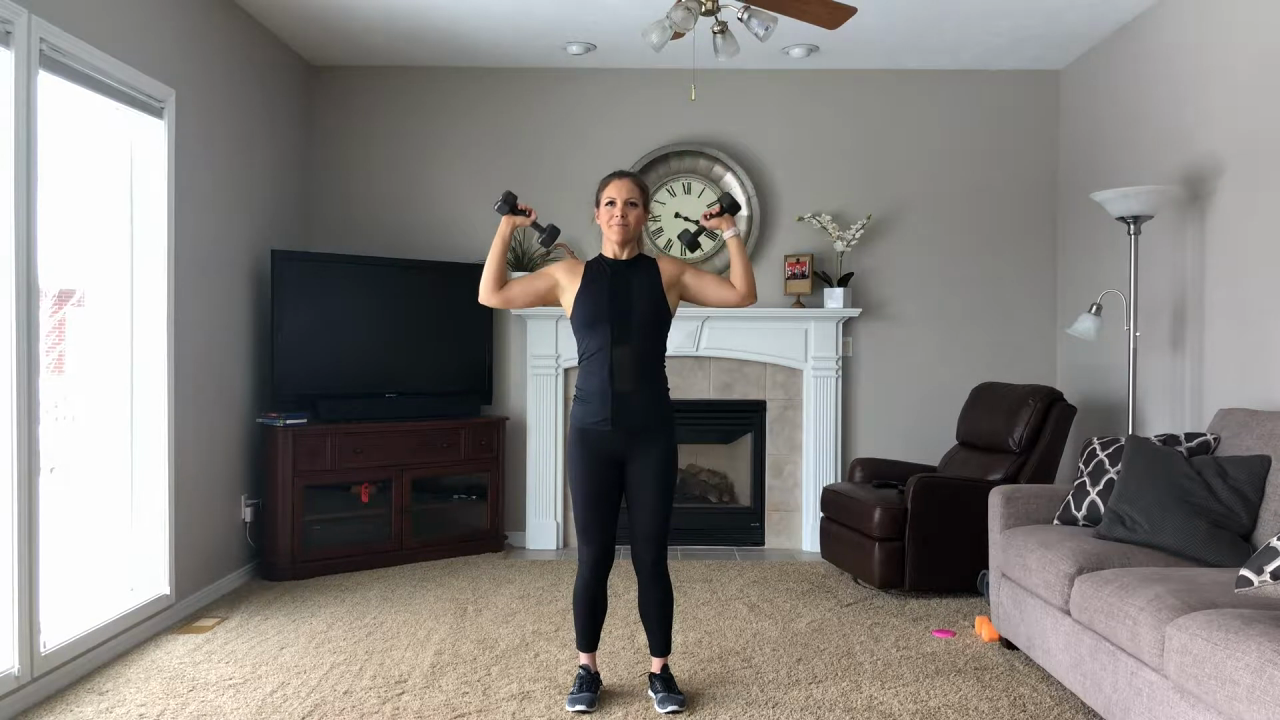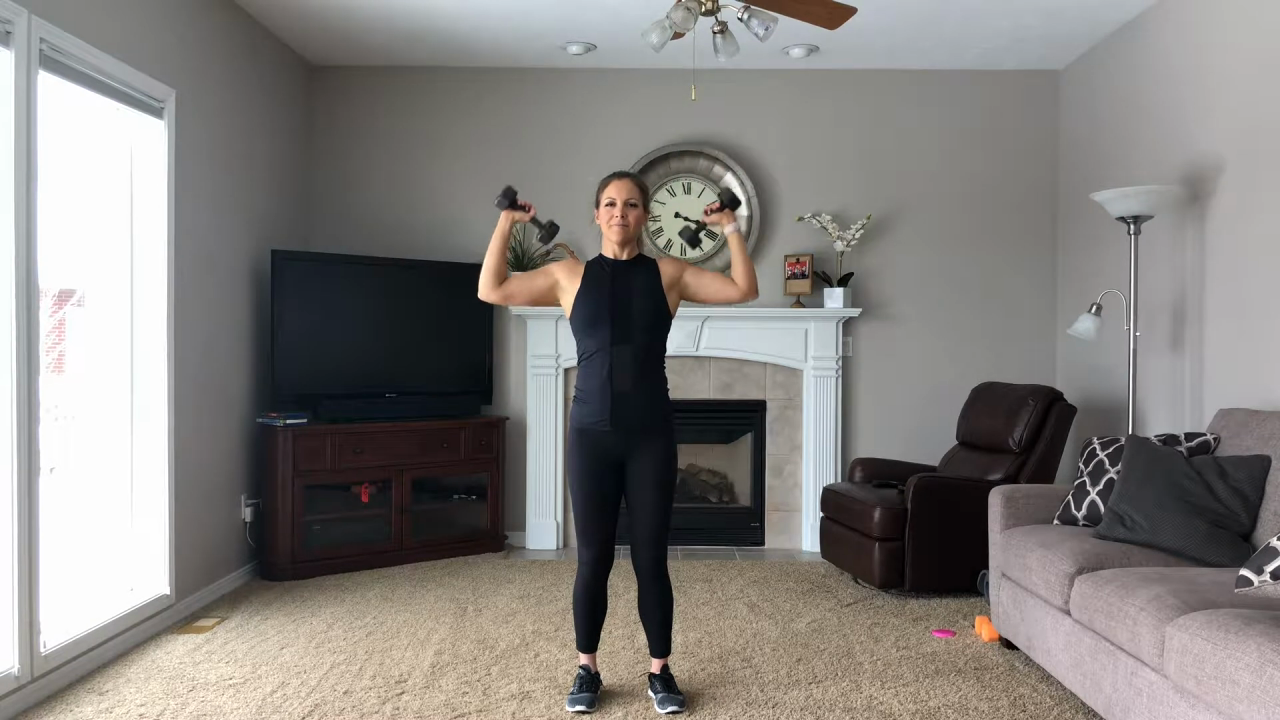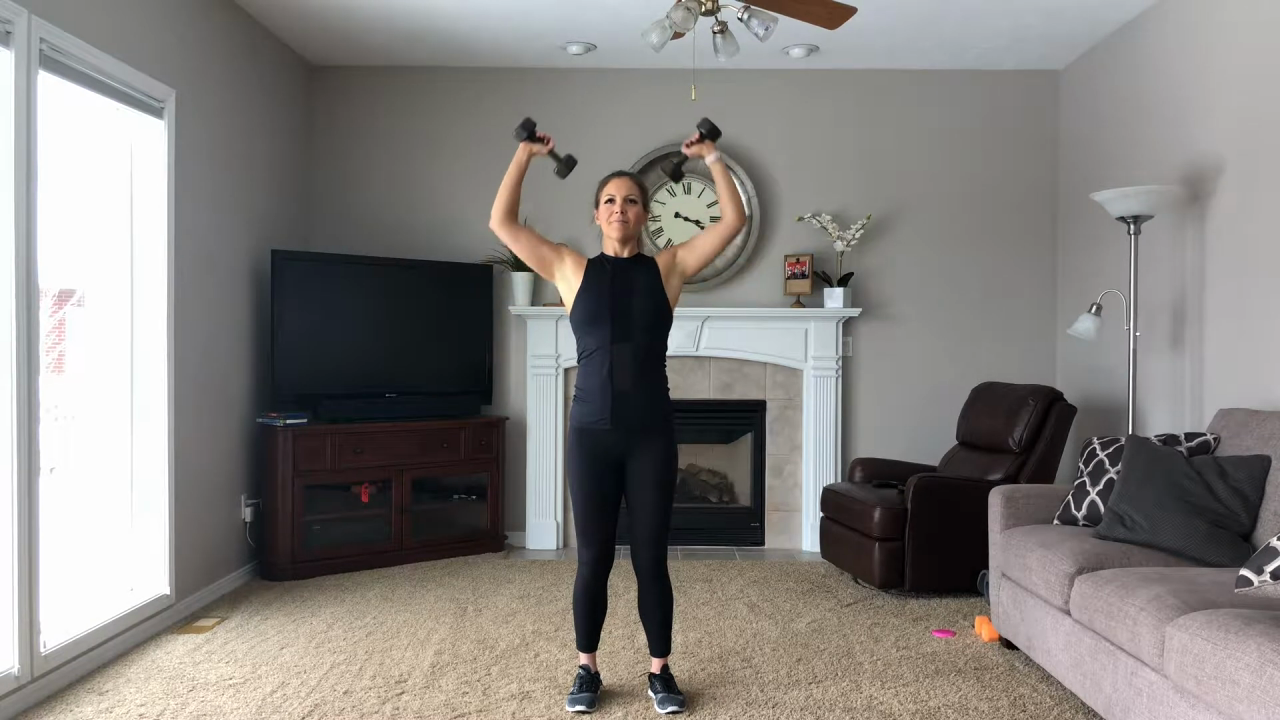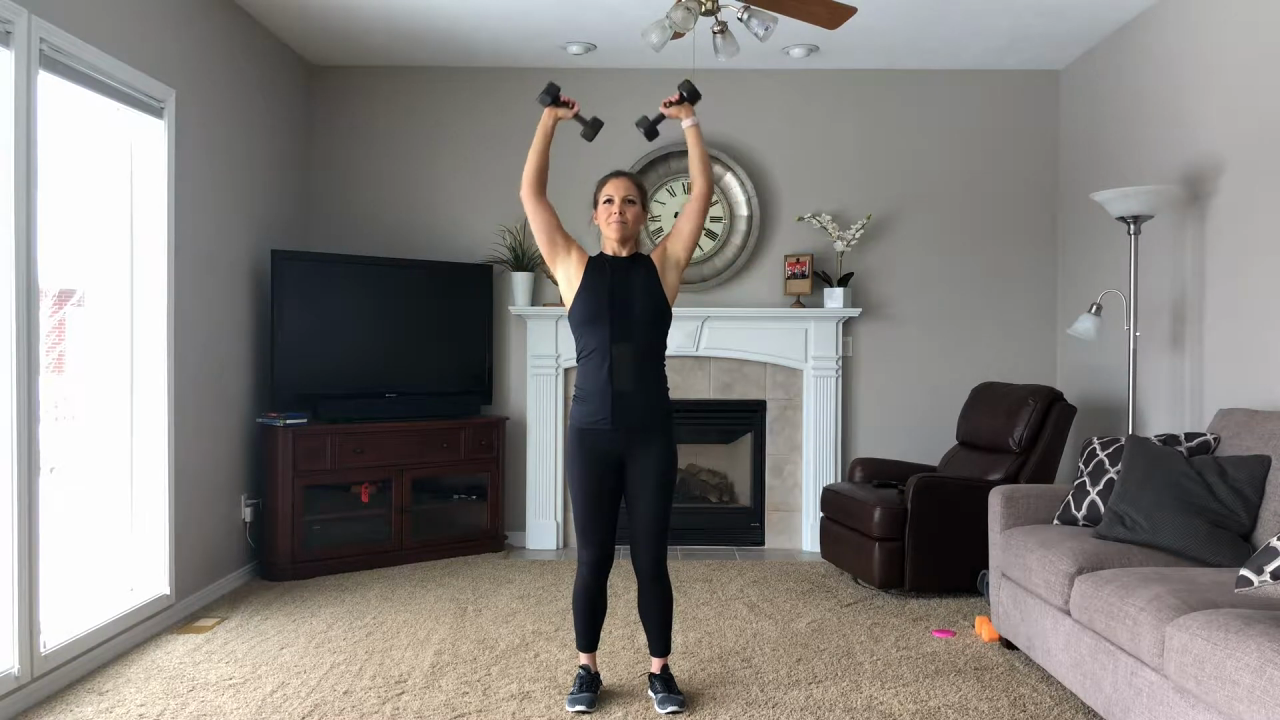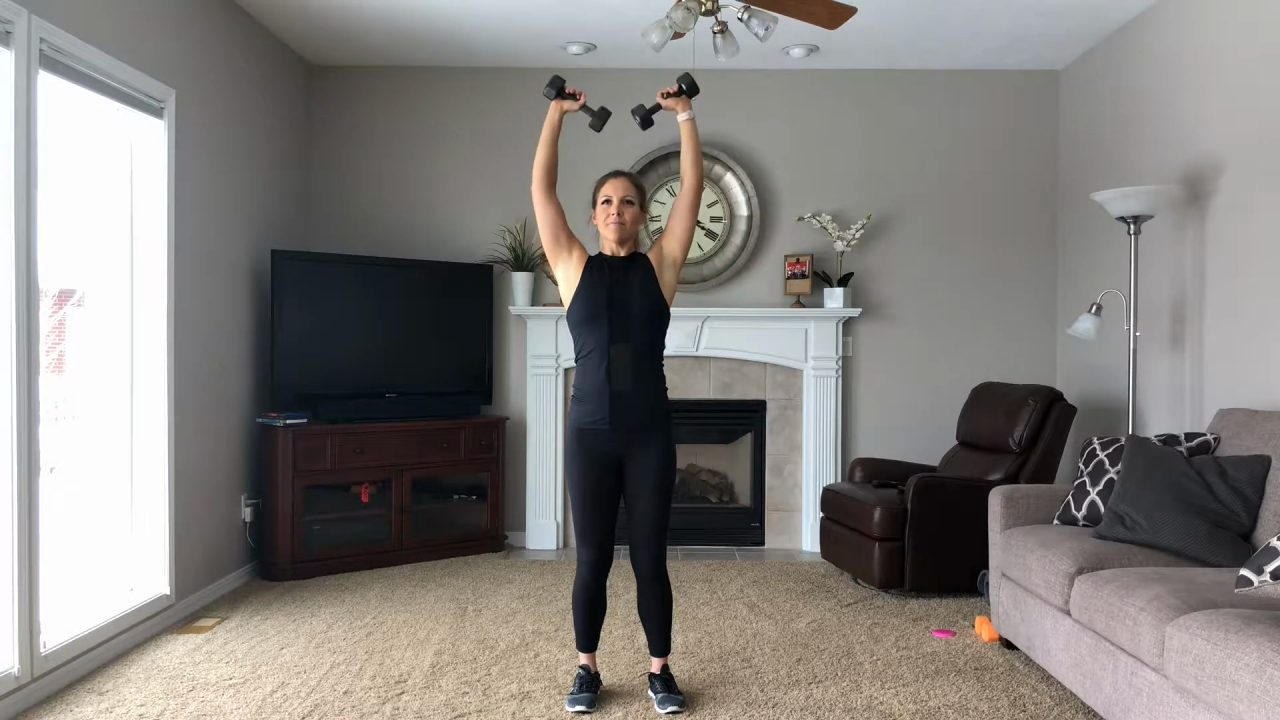
dt=0.3s
person 1, frame 1
left shoulder: (668, 272)
right shoulder: (570, 274)
left elbow: (743, 293)
right elbow: (491, 294)
left wrist: (729, 230)
right wrist: (506, 228)
left hip: (651, 433)
right hip: (592, 433)
left knee: (651, 558)
right knee: (593, 558)
left ankle: (660, 670)
right ankle: (587, 670)
person 1, frame 2
left shoulder: (668, 273)
right shoulder: (571, 274)
left elbow: (744, 289)
right elbow: (489, 289)
left wrist: (728, 225)
right wrist: (507, 221)
left hip: (651, 434)
right hip: (591, 432)
left knee: (651, 559)
right knee: (593, 559)
left ankle: (660, 671)
right ankle: (586, 670)
person 1, frame 3
left shoulder: (667, 267)
right shoulder: (572, 268)
left elbow: (734, 220)
right elbow: (500, 222)
left wrist: (712, 159)
right wrist: (524, 155)
left hip: (651, 434)
right hip: (591, 432)
left knee: (651, 559)
right knee: (593, 559)
left ankle: (659, 670)
right ankle: (587, 669)
person 1, frame 4
left shoulder: (662, 266)
right shoulder: (573, 266)
left elbow: (701, 190)
right elbow: (531, 191)
left wrist: (688, 123)
right wrist: (550, 121)
left hip: (651, 434)
right hip: (591, 433)
left knee: (651, 559)
right knee: (593, 558)
right ankle: (587, 669)
person 1, frame 5
left shoulder: (660, 265)
right shoulder: (573, 266)
left elbow: (691, 185)
right elbow: (541, 185)
left wrist: (684, 116)
right wrist: (557, 113)
left hip: (649, 435)
right hip: (590, 434)
left knee: (649, 560)
right knee: (592, 560)
right ankle: (587, 669)
